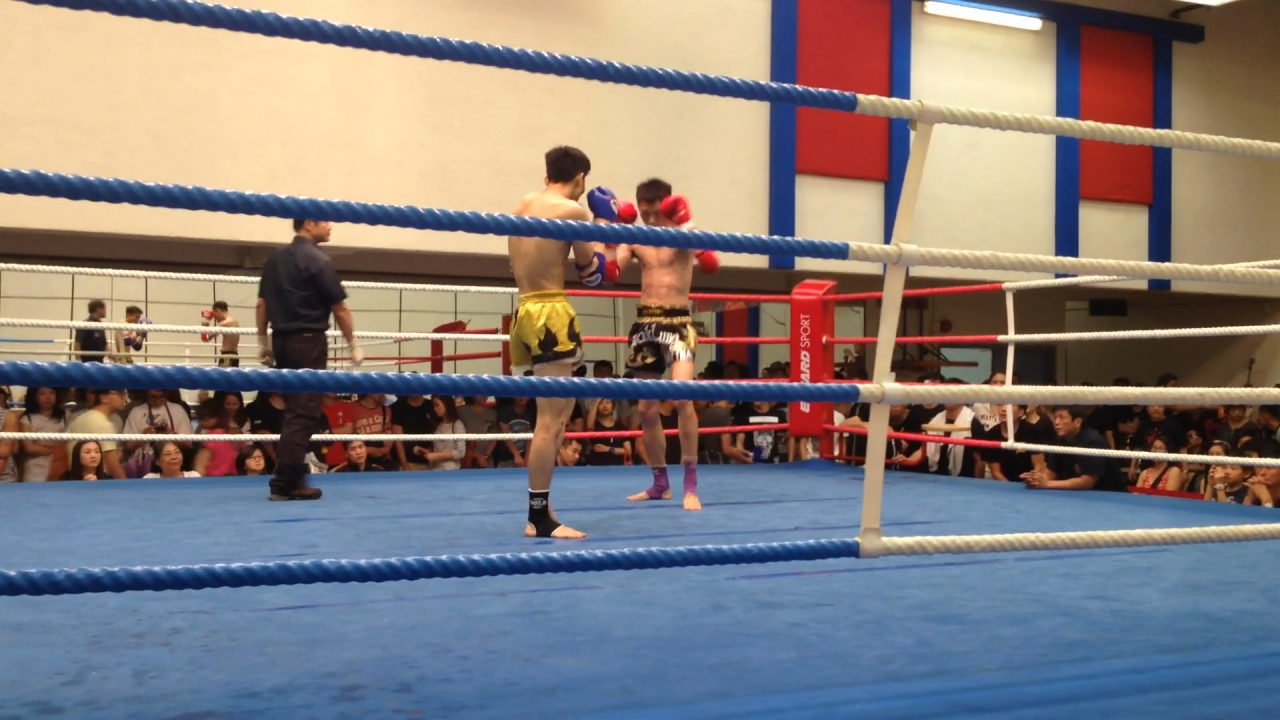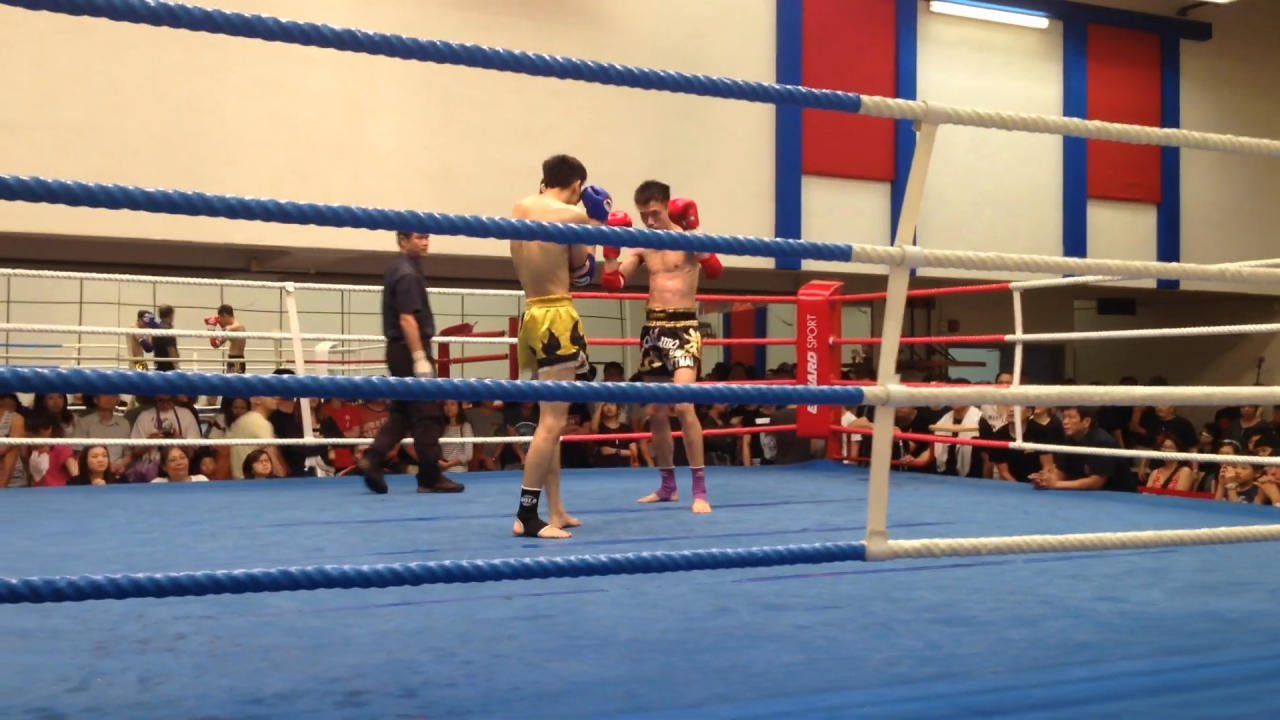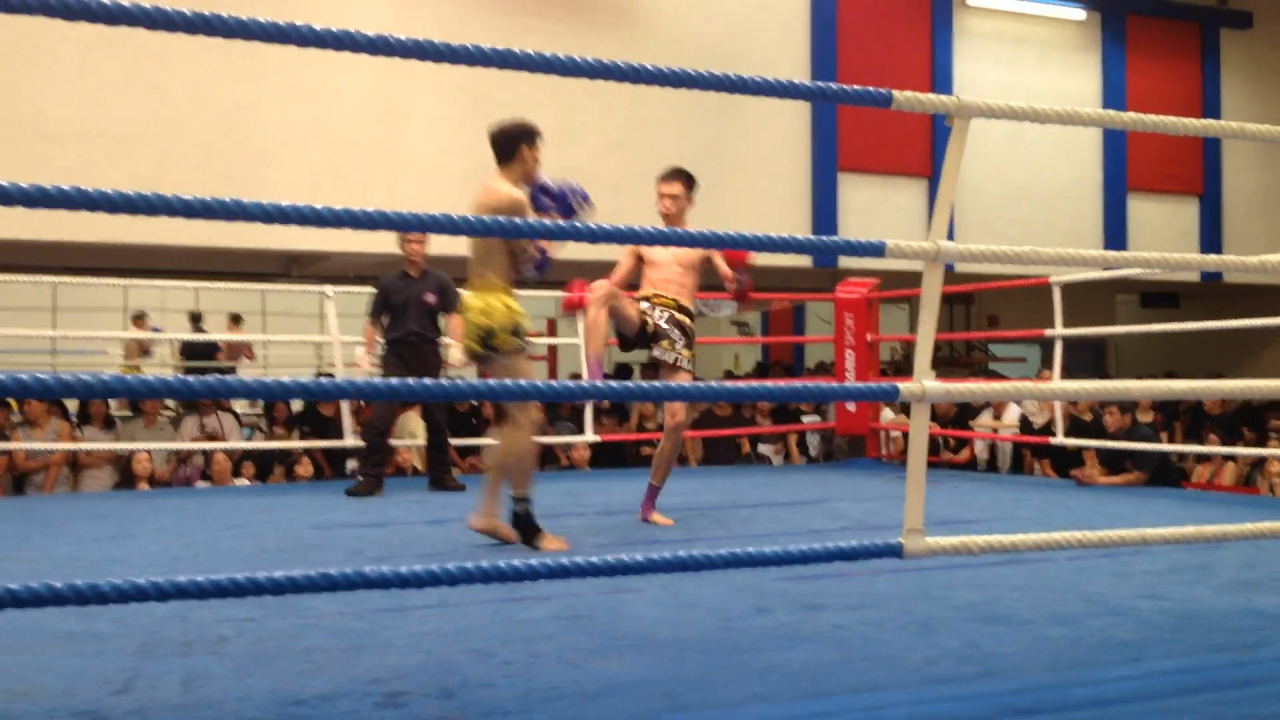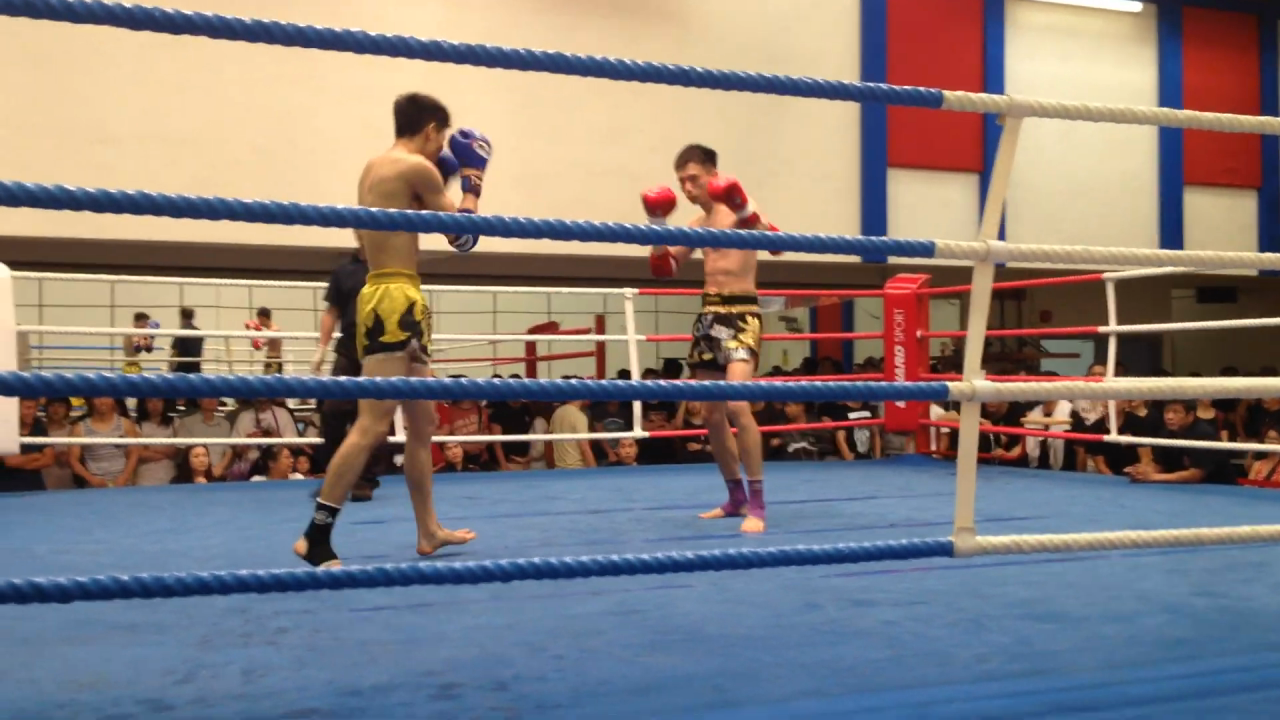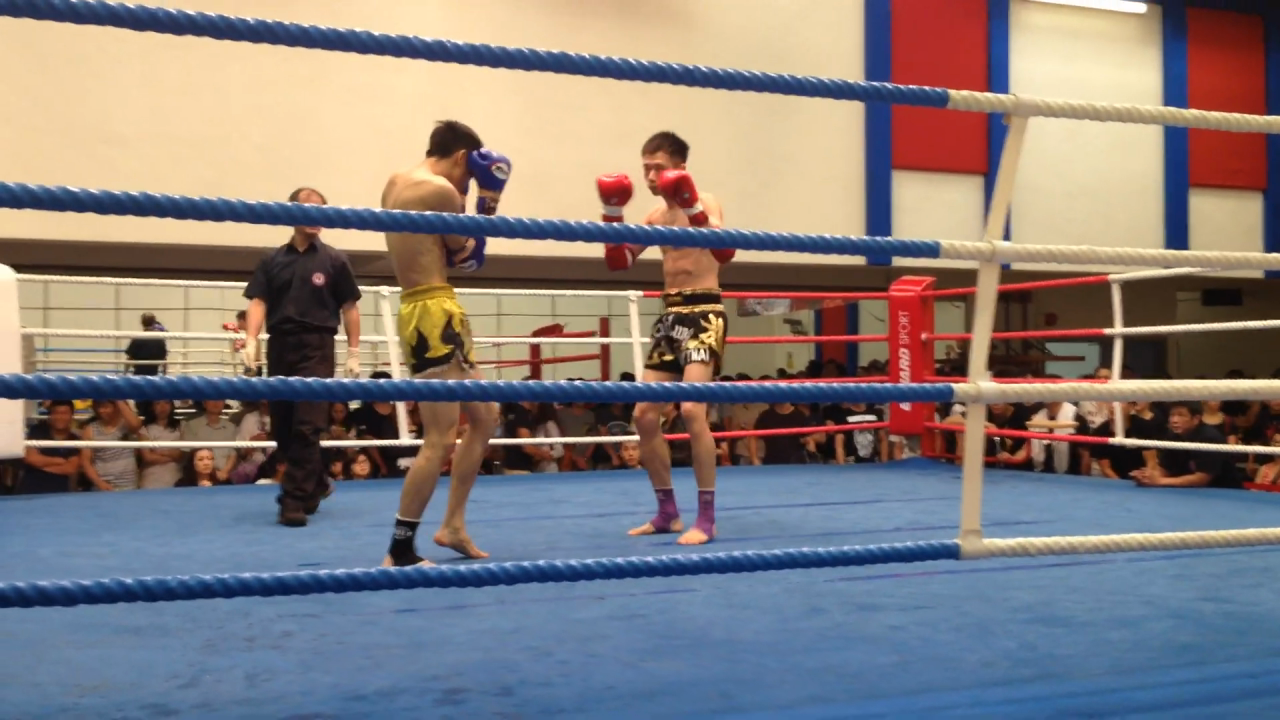
dt=1s
person 1, frame 1
left shoulder: (525, 203)
right shoulder: (573, 211)
right elbow: (593, 274)
left hip: (527, 312)
right hip: (551, 314)
left knee: (556, 414)
right knee: (550, 421)
left ankle: (539, 507)
right ankle: (538, 517)
person 1, frame 2
left shoulder: (521, 208)
right shoulder: (574, 216)
right elbow: (582, 274)
right wrist: (596, 224)
left hip: (533, 316)
right hip: (556, 318)
left knee: (550, 421)
right knee: (553, 422)
left ankle: (555, 511)
right ankle: (526, 514)
person 1, frame 3
left shoulder: (491, 193)
right shoulder: (514, 198)
right elbow: (529, 265)
left wrist: (542, 215)
right wrist: (557, 225)
left hip: (482, 308)
right hip: (495, 310)
left knee: (512, 418)
right knee: (523, 419)
left ankle: (489, 511)
right ankle: (525, 523)
person 1, frame 4
left shoulder: (376, 167)
right shoulder: (416, 167)
right elbow: (462, 233)
left wrist: (440, 180)
right wrist: (473, 172)
left hip: (390, 300)
right hip: (394, 300)
left knee: (423, 423)
right knee: (372, 427)
left ankle: (429, 531)
right ankle: (315, 537)
person 1, frame 5
left shoulder: (395, 184)
right shoulder: (441, 190)
right elbow: (468, 257)
left wrist: (464, 194)
right wrist: (489, 195)
left hip: (423, 311)
right hip: (433, 314)
left knee: (485, 418)
right knee: (439, 440)
left ankle: (453, 524)
right ankle: (400, 549)
person 2, frame 1
right shoulder: (635, 241)
left elbow: (711, 265)
left wrist: (684, 225)
left hip: (676, 322)
right hip: (644, 324)
left knee: (682, 398)
right knee: (646, 410)
left ankle: (690, 484)
right ankle: (659, 483)
person 2, frame 2
right shoulder: (641, 245)
left elbow: (714, 270)
right elbow: (612, 283)
left wrist: (693, 229)
right wrist: (611, 245)
left hip: (683, 326)
right hip: (652, 328)
left knee: (683, 405)
right knee: (656, 413)
left ankle: (699, 491)
right ankle: (667, 485)
person 2, frame 3
left shoulder: (704, 243)
right shoulder: (642, 241)
left elbow: (735, 287)
right elbow: (614, 282)
left wrist: (737, 277)
right wrist: (596, 290)
left hip: (679, 325)
right hip: (641, 317)
left knee: (676, 422)
right knee: (602, 294)
left ankle: (650, 504)
right ankle: (595, 376)
person 2, frame 4
left shoulder: (739, 210)
right shoulder: (697, 225)
right elbow: (663, 270)
left wrist: (744, 210)
right wrist: (657, 223)
left hip: (740, 313)
right hip: (708, 316)
left knee: (736, 405)
right knee: (712, 415)
left ankle: (756, 504)
right ankle: (736, 498)
person 2, frame 5
left shoulder: (704, 201)
right shoulder: (656, 216)
left elbow: (723, 252)
right elbow: (618, 261)
left wrist: (692, 206)
right wrist: (612, 211)
left hip: (703, 313)
right hip: (670, 316)
left knee: (692, 410)
right knee: (644, 415)
left ankle: (706, 517)
right ankle: (666, 512)
person 3, frame 1
left shoulder: (276, 258)
right shoulder: (318, 261)
left elbow: (262, 303)
right elbow: (339, 309)
left wrist: (263, 342)
right wrist: (353, 345)
left hip: (282, 341)
right hip: (308, 342)
left knee: (294, 409)
right knee: (304, 413)
left ankle: (292, 472)
right ankle: (285, 483)
person 3, frame 2
left shoulder: (399, 271)
right shoulder: (408, 274)
right elbow: (407, 319)
right wrist: (420, 357)
left hip: (398, 350)
right hip: (409, 350)
left knee: (403, 412)
right knee: (428, 415)
left ankle: (373, 460)
right ankle: (430, 477)
person 3, frame 3
left shoulder: (439, 281)
right shoulder: (389, 284)
left elbow: (453, 315)
right elbow: (375, 322)
left wrist: (456, 346)
right wrist: (366, 354)
left hip: (427, 354)
right hip: (396, 354)
left knee: (436, 418)
right knee: (380, 417)
left ankle: (441, 475)
right ankle: (371, 477)
person 3, frame 4
right shoulder: (343, 270)
right elbow: (332, 311)
right wrist: (321, 348)
right hip: (348, 348)
right knee: (332, 410)
left ankle: (367, 478)
person 3, frame 5
left shoulder: (334, 260)
right shoulder: (273, 261)
left elbow: (349, 308)
right elbow: (258, 302)
left wrist: (353, 352)
right wrist: (251, 341)
left hip: (316, 349)
right hip: (280, 348)
left knee: (306, 426)
right knee: (283, 426)
left ankle: (295, 499)
right ankle: (314, 485)
